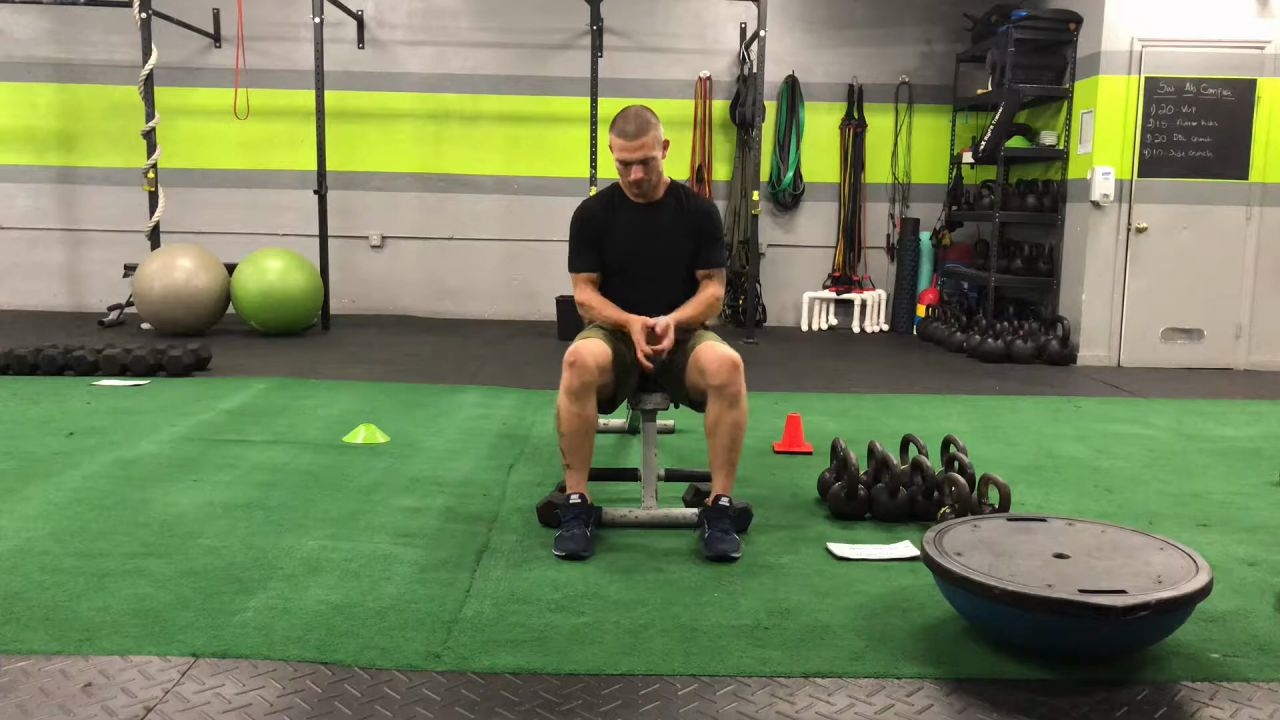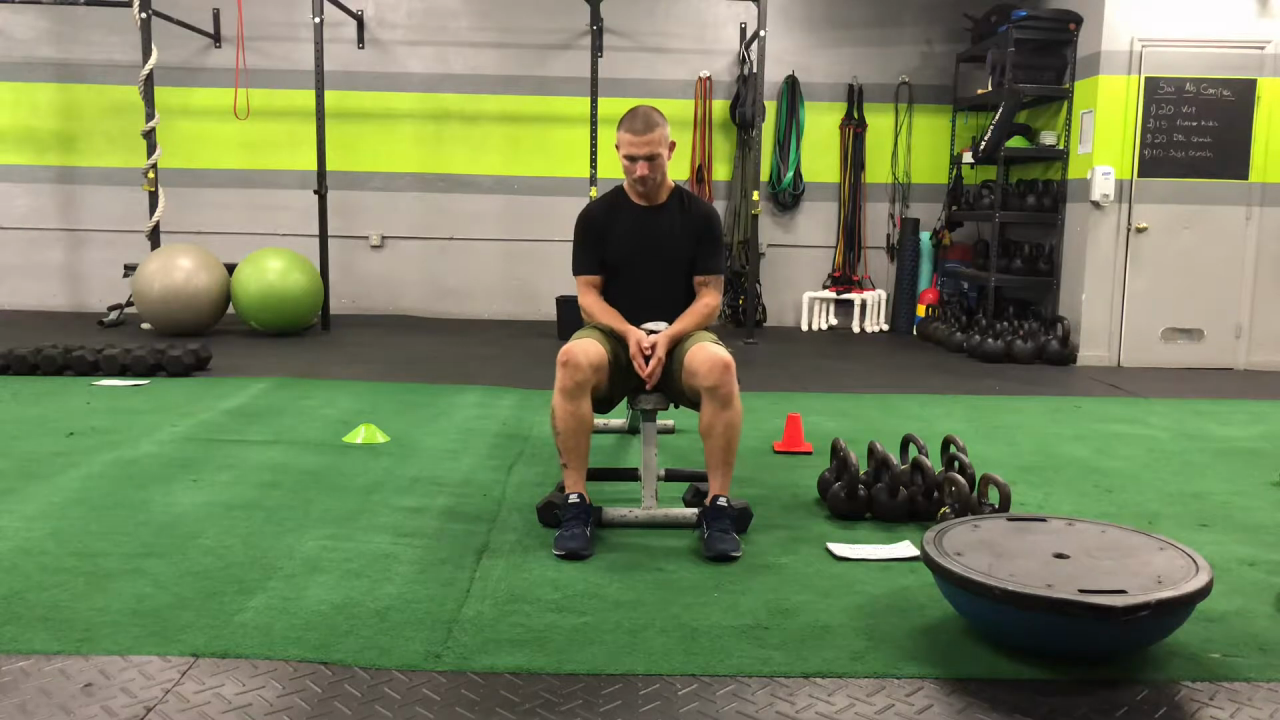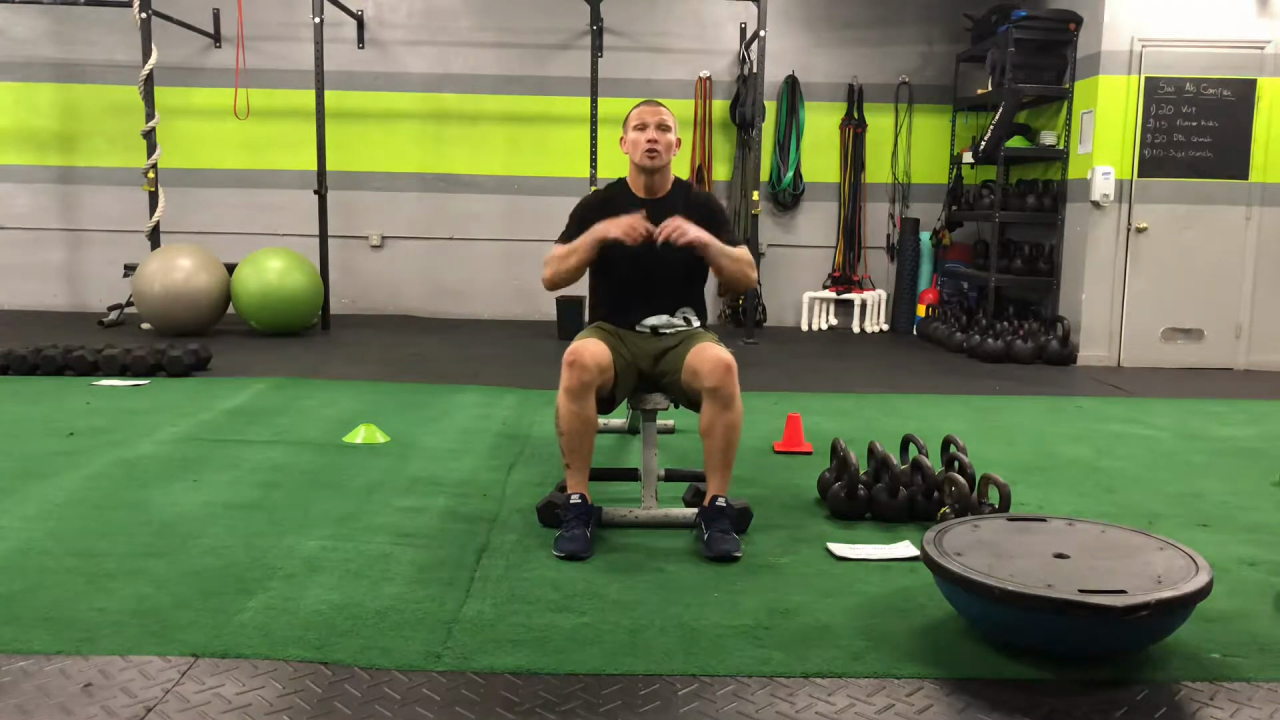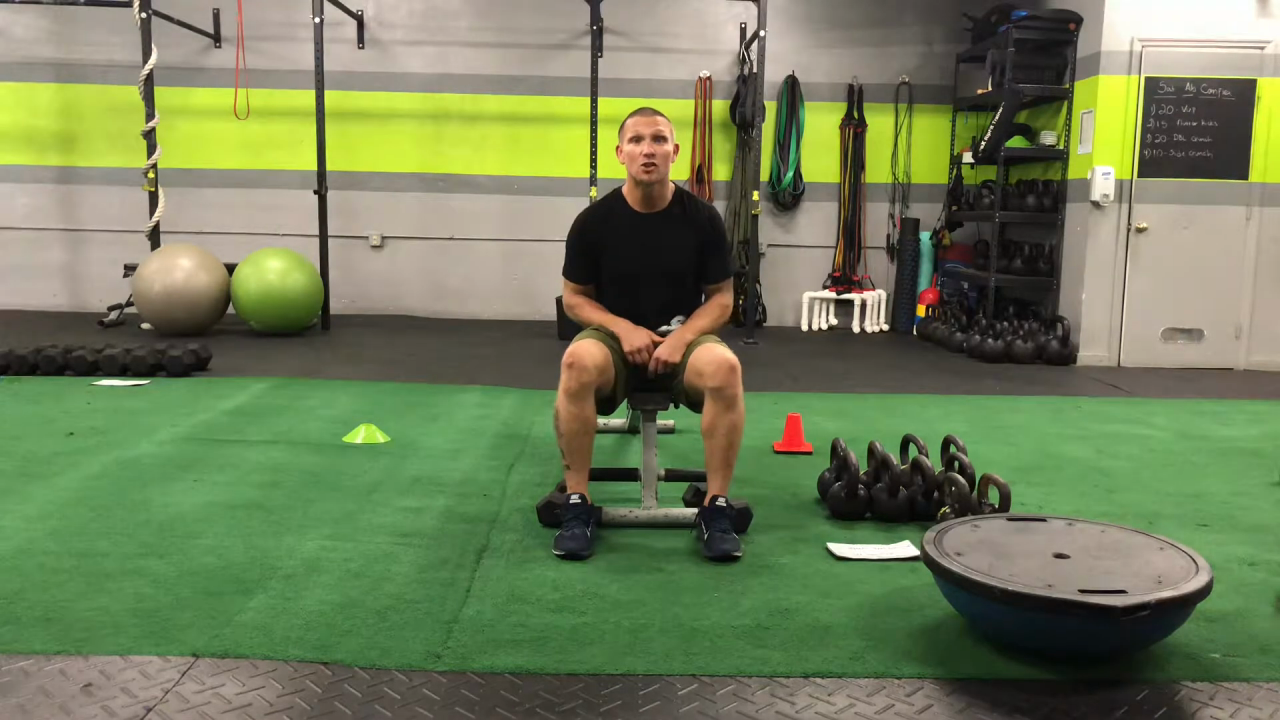
dt=0.7s
person 1, frame 1
left shoulder: (698, 210)
right shoulder: (592, 212)
left elbow: (713, 287)
right elbow: (584, 292)
left wrist: (674, 320)
right wrist: (630, 322)
left hip: (682, 334)
right hip: (616, 333)
left knee: (728, 365)
right knee: (579, 360)
left ankle: (718, 507)
right ankle: (576, 504)
person 1, frame 2
left shoulder: (700, 215)
right shoulder: (597, 215)
left elbow: (710, 297)
right elbow: (588, 295)
left wrist: (667, 338)
right wrist: (629, 333)
left hip: (681, 336)
right hip: (616, 335)
left knee: (719, 367)
right knee: (572, 360)
left ankle: (717, 508)
right ankle: (576, 504)
person 1, frame 3
left shoulder: (700, 205)
right shoulder: (598, 204)
left elbow: (746, 280)
right elbow: (551, 278)
left wrist: (703, 238)
right wrist: (598, 232)
left hip: (682, 334)
right hip: (615, 333)
left knee: (722, 368)
right knee: (578, 360)
left ankle: (715, 507)
right ankle: (577, 504)
person 1, frame 4
left shoulder: (702, 218)
right shoulder: (594, 221)
left elbow: (721, 299)
right elbow: (575, 298)
left wrist: (682, 336)
right wrist: (623, 328)
left hip: (683, 338)
right hip: (616, 335)
left knee: (725, 368)
right knee: (578, 363)
left ankle: (715, 509)
right ankle: (577, 505)
